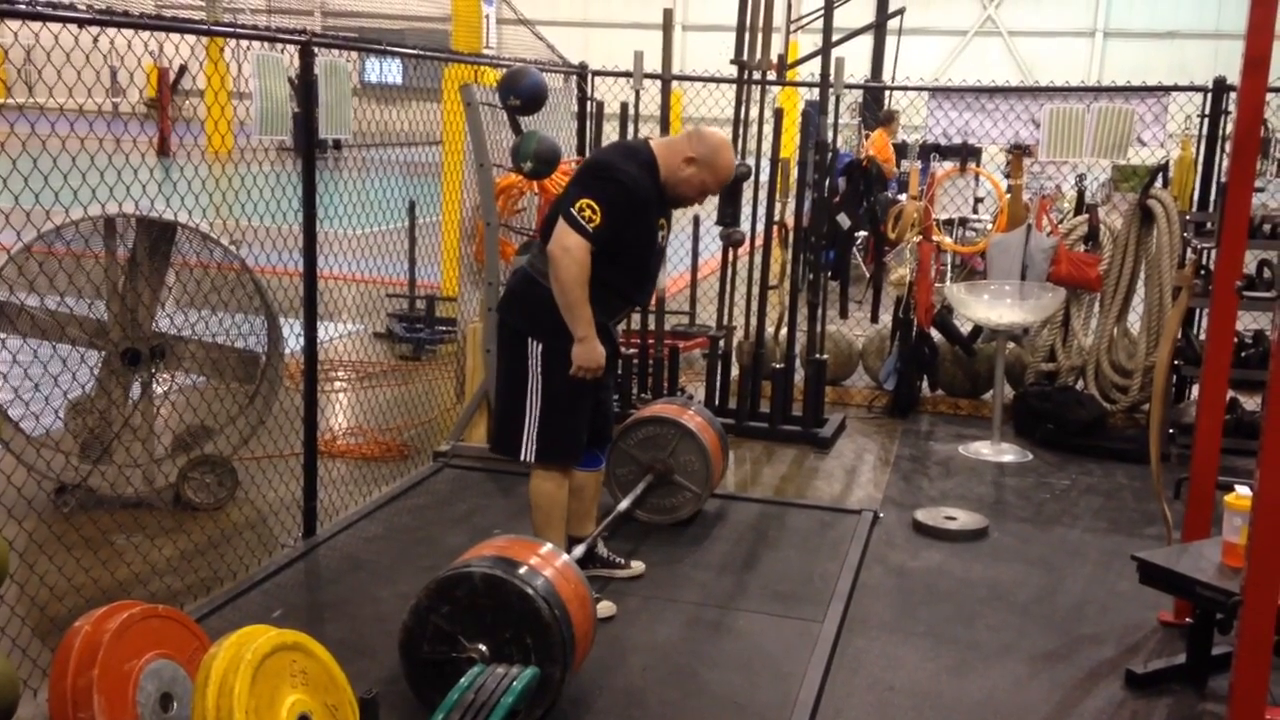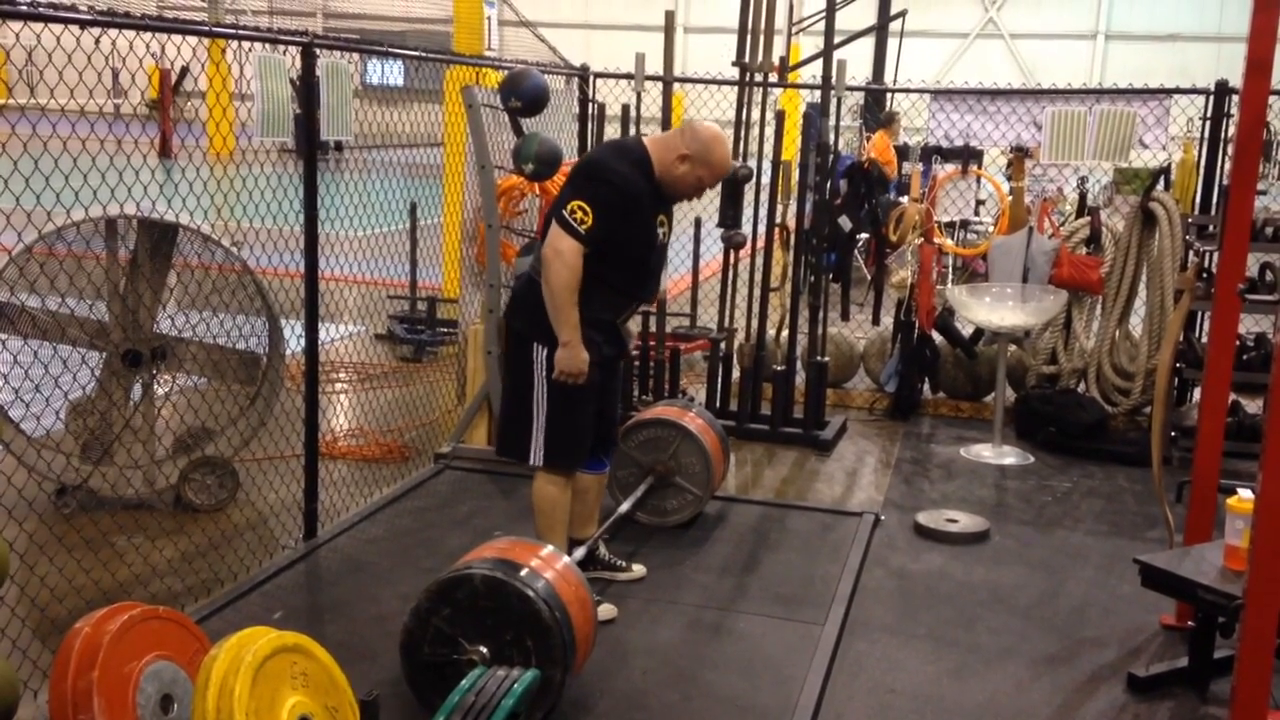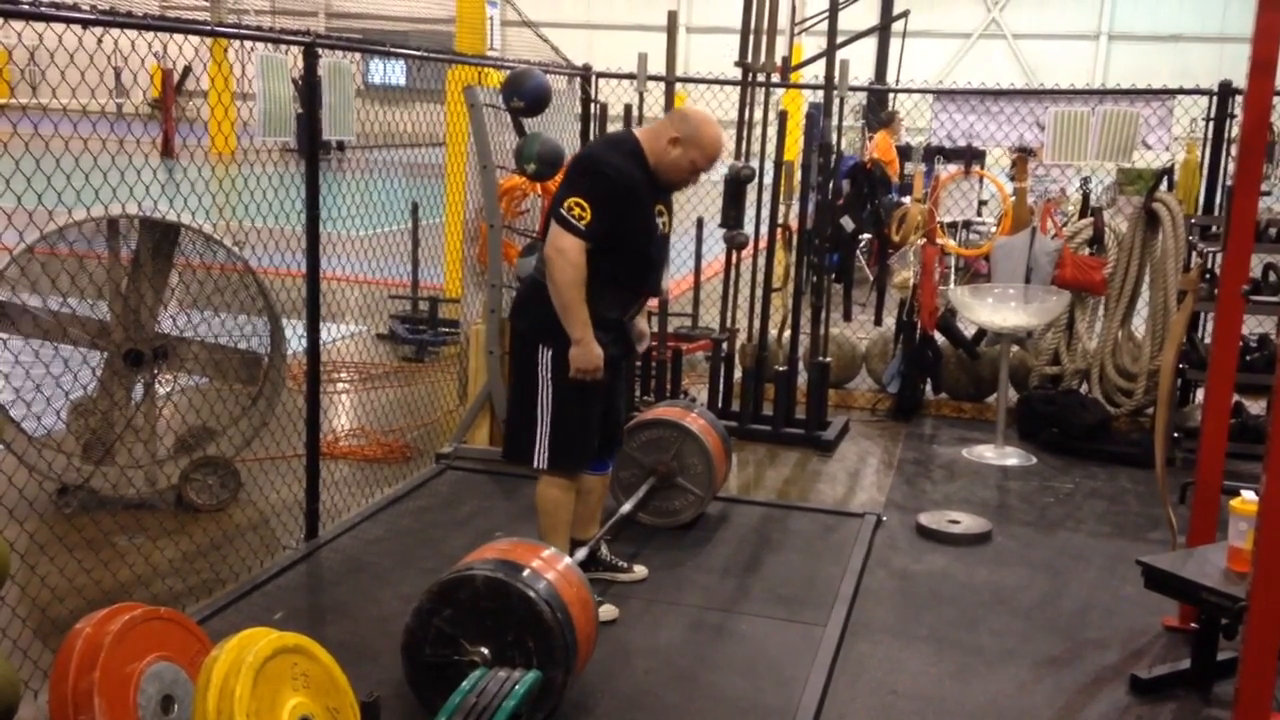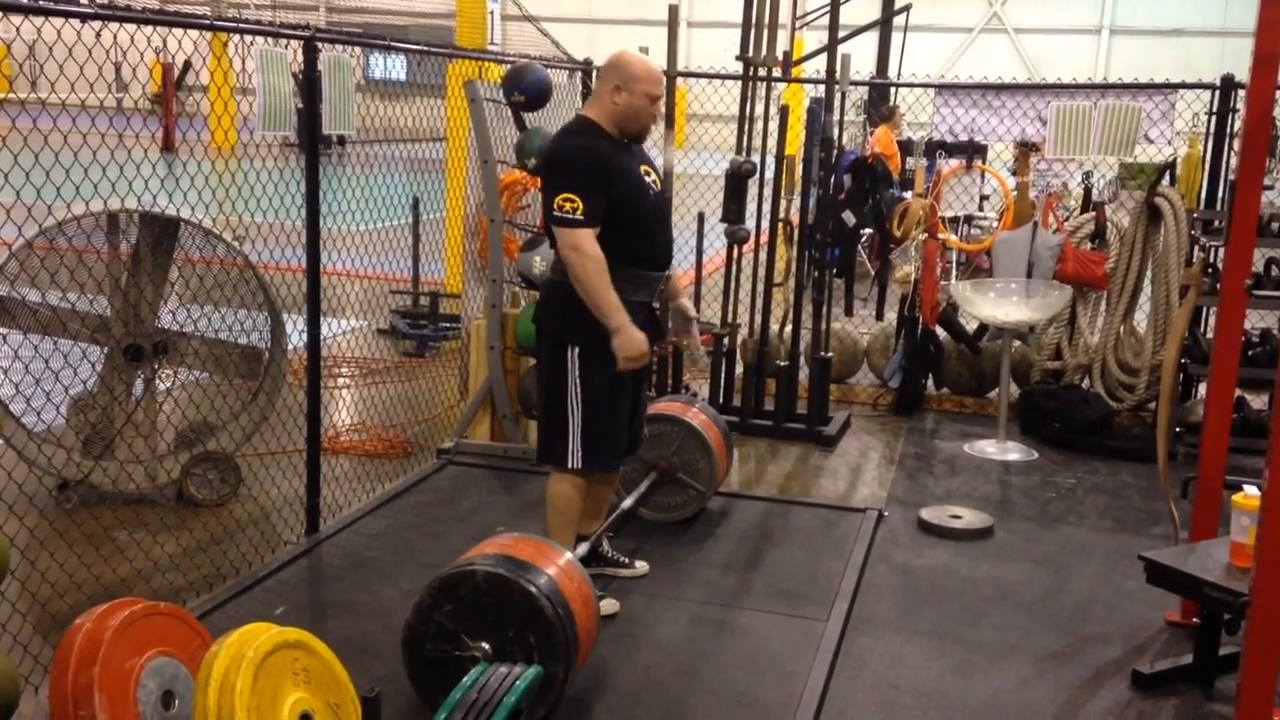
dt=0.5s
person 1, frame 1
left shoulder: (652, 183)
right shoulder: (620, 176)
right elbow: (566, 249)
left wrist: (596, 333)
right wrist: (583, 337)
left hip: (588, 326)
right hip: (549, 324)
left knee: (591, 443)
right knee: (554, 451)
left ankle: (583, 548)
person 1, frame 2
left shoulder: (653, 181)
right shoulder: (611, 175)
right elbow: (560, 251)
left wrist: (614, 322)
right wrist: (569, 342)
left hip: (597, 328)
right hip: (556, 330)
left knee: (596, 446)
right knee: (557, 454)
left ankle: (585, 551)
person 1, frame 3
left shoulder: (652, 175)
right shoulder: (606, 168)
right elbow: (563, 250)
left wrist: (636, 316)
right wrist: (579, 339)
left hip: (605, 328)
right hip: (561, 331)
left knee: (600, 448)
right knee: (563, 457)
left ankle: (587, 552)
person 1, frame 4
left shoulder: (626, 147)
right shoulder: (577, 152)
right elbow: (577, 247)
left wrist: (675, 294)
right wrist: (620, 327)
left hip: (629, 317)
right hip: (588, 325)
left knee: (613, 446)
right knee: (577, 455)
left ankle: (589, 546)
